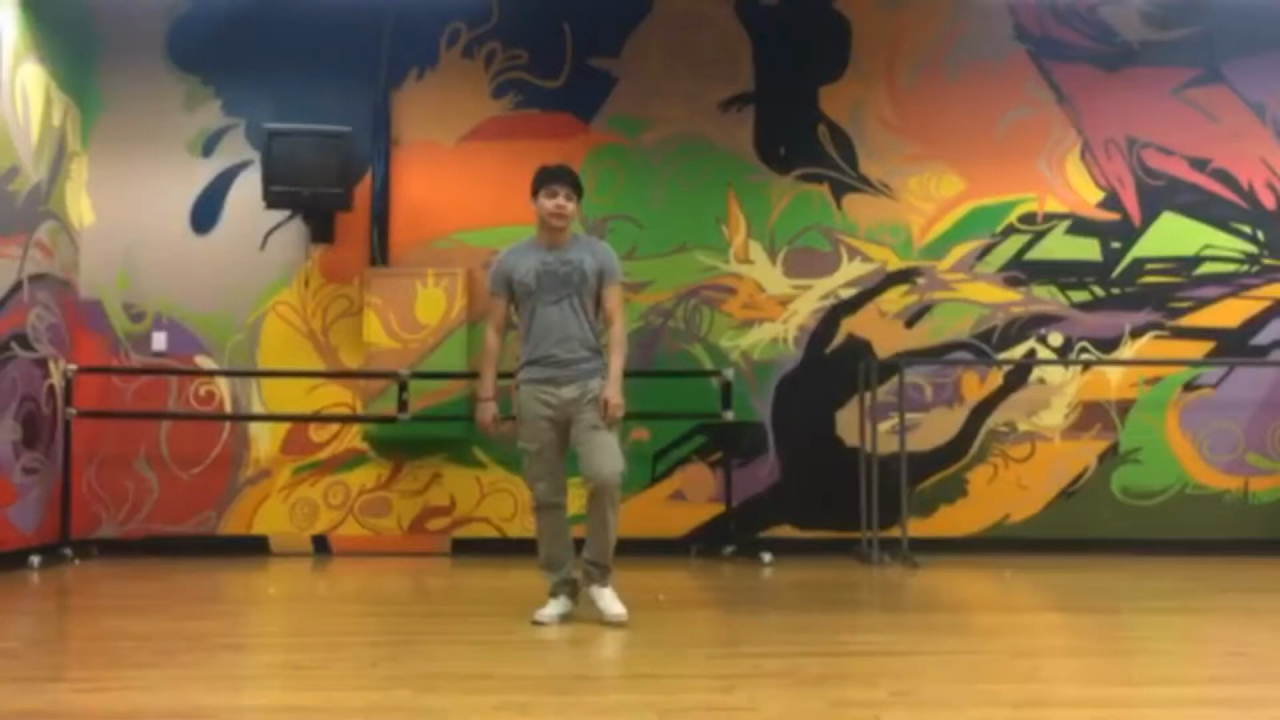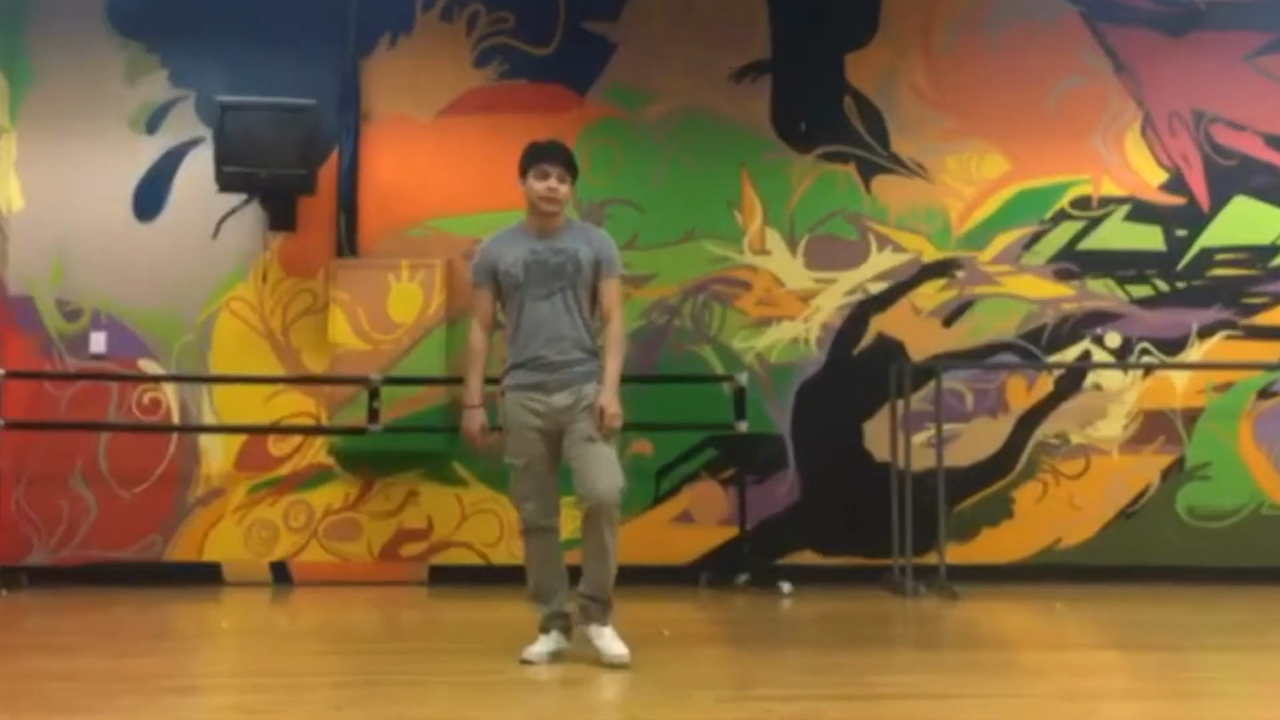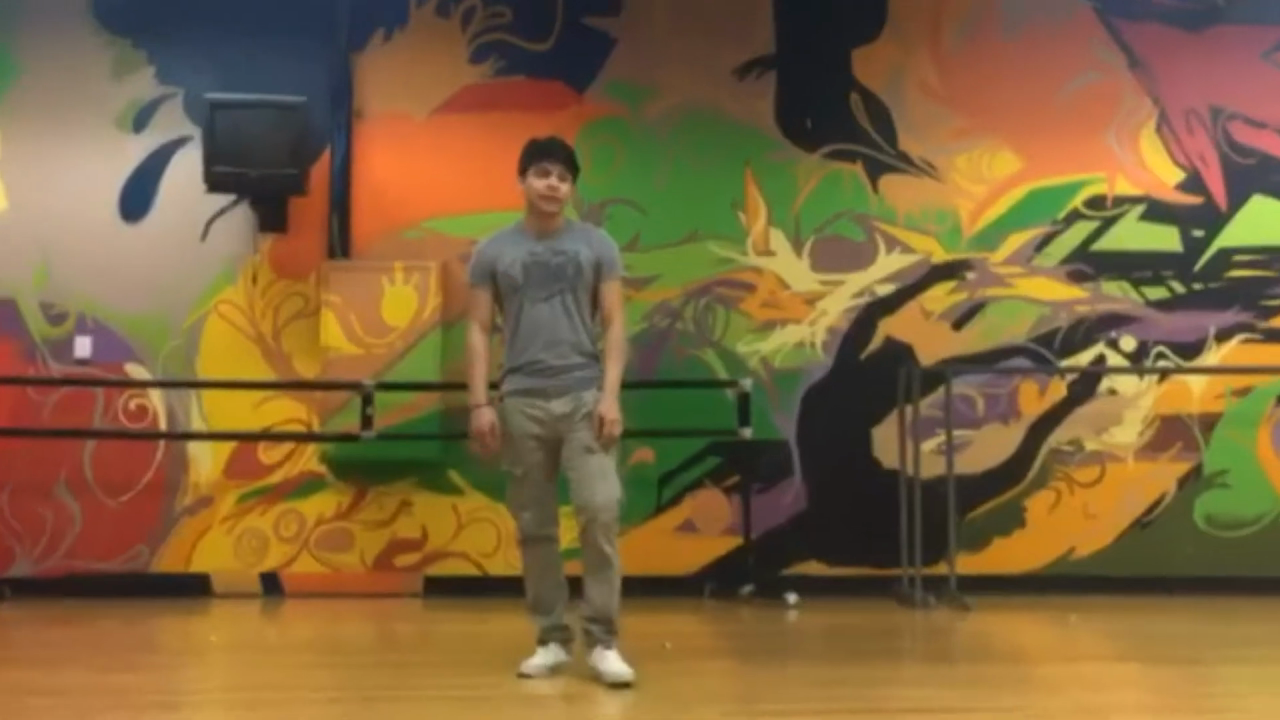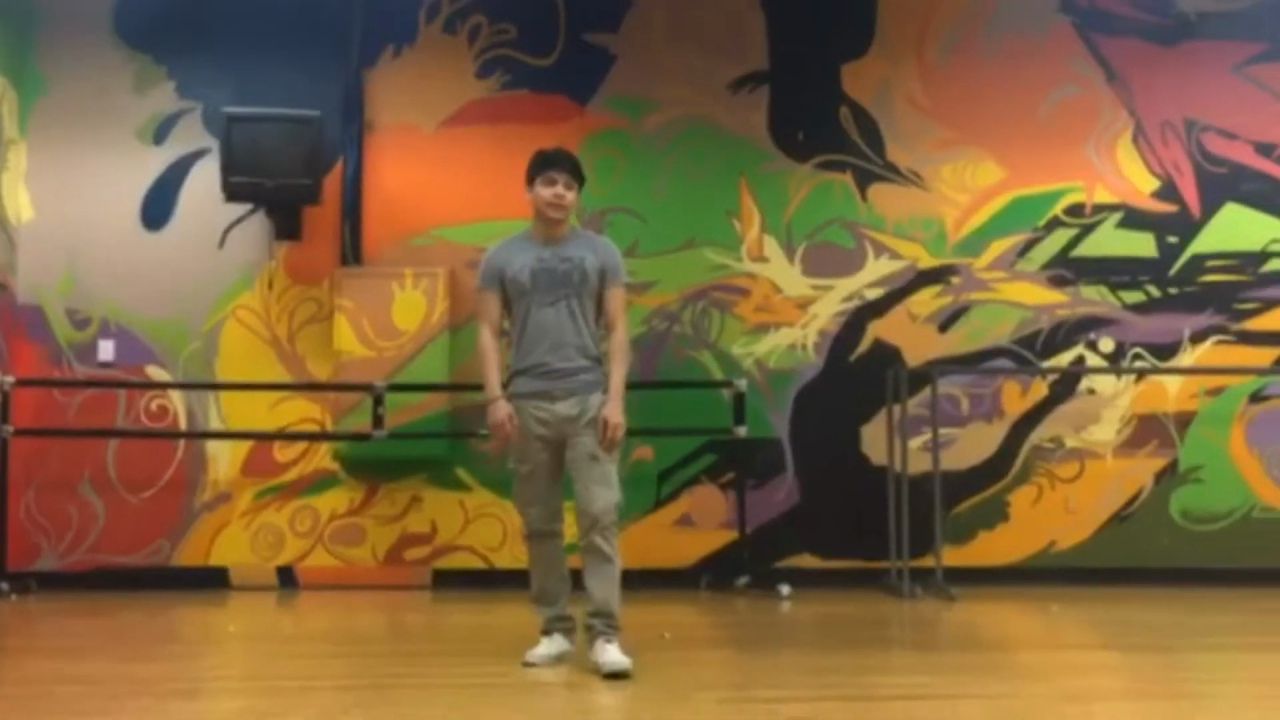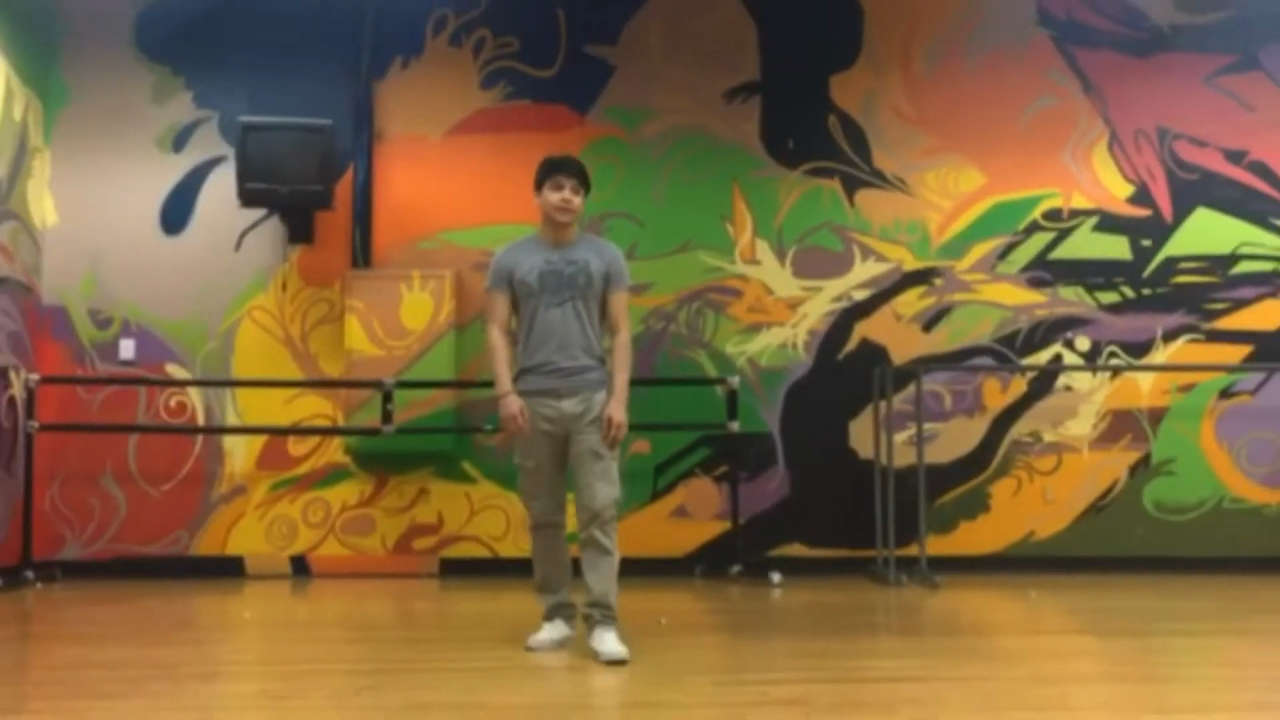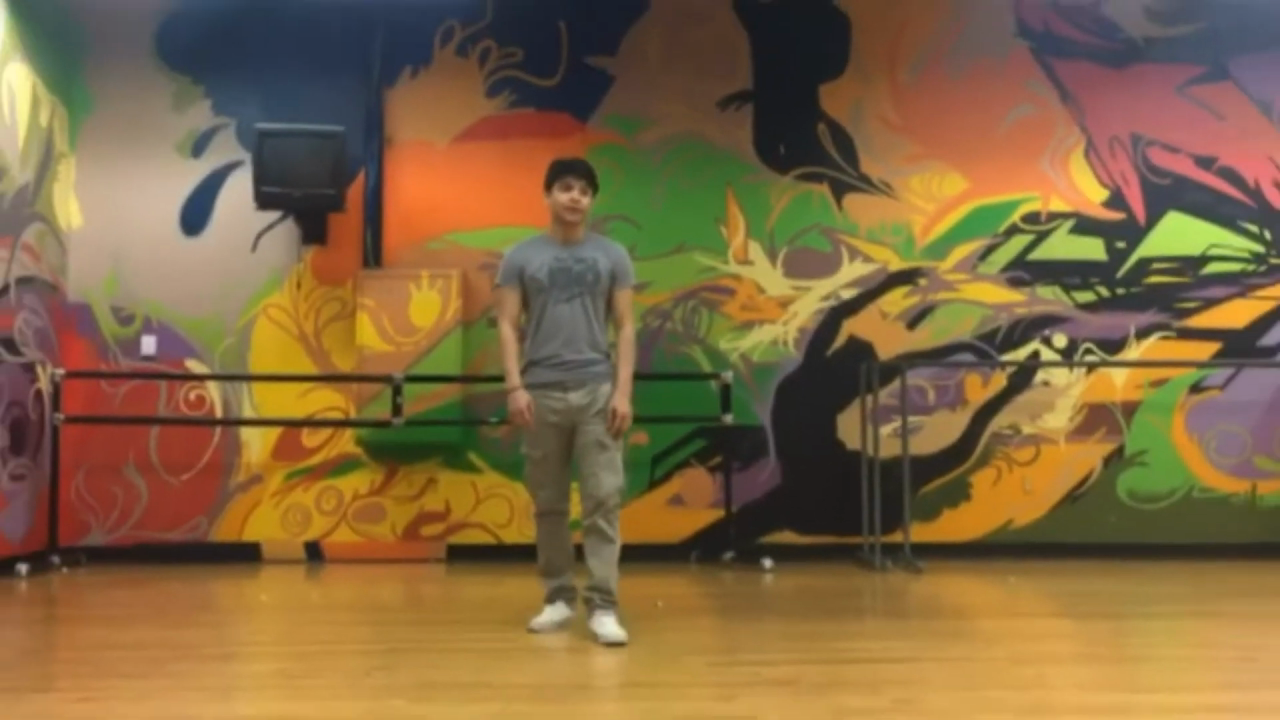
dt=0.1s
person 1, frame 1
left shoulder: (600, 256)
right shoulder: (510, 261)
left elbow: (615, 324)
right elbow: (494, 330)
left wrist: (614, 383)
right wrist: (486, 395)
left hip: (590, 385)
right hip: (535, 390)
left knee: (606, 476)
right knee: (546, 496)
left ankle: (597, 575)
right ankle: (561, 590)
person 1, frame 2
left shoulder: (597, 244)
right shoulder: (495, 251)
left elbow: (612, 321)
right elbow: (480, 328)
left wrist: (610, 389)
right wrist: (473, 401)
left hip: (585, 390)
right hip: (523, 396)
left knee: (603, 494)
right knee: (536, 516)
left ankle: (598, 614)
right ankle: (554, 625)
person 1, frame 3
left shoulder: (598, 246)
right shoulder: (492, 252)
left elbow: (613, 325)
right elbow: (479, 330)
left wrist: (610, 395)
right wrist: (480, 402)
left hip: (584, 398)
right hip: (521, 402)
left knee: (600, 509)
right knee: (534, 525)
left ankle: (602, 638)
right ankle: (552, 638)
person 1, frame 4
left shoulder: (602, 253)
right shoulder: (501, 258)
left elbow: (616, 330)
right elbow: (488, 333)
left wrist: (615, 400)
right wrist: (495, 398)
left hip: (589, 401)
right hip: (528, 403)
left knee: (600, 514)
right knee: (540, 523)
left ankle: (603, 634)
right ankle: (556, 629)
person 1, frame 5
left shoulder: (607, 257)
right shoulder: (510, 259)
left elbow: (620, 332)
right elbow: (498, 330)
left wrist: (619, 398)
right wrist: (506, 392)
left hip: (593, 399)
right hip: (535, 401)
left knee: (599, 508)
right knee: (543, 515)
left ankle: (602, 620)
right ankle: (557, 614)
person 1, frame 6
left shoulder: (612, 255)
right shoulder: (520, 256)
left elbow: (625, 328)
right elbow: (507, 326)
left wrist: (623, 391)
right wrist: (514, 387)
left hip: (598, 392)
right hip: (542, 394)
left knee: (603, 498)
right knee: (548, 504)
left ankle: (602, 607)
right ankle: (559, 598)
